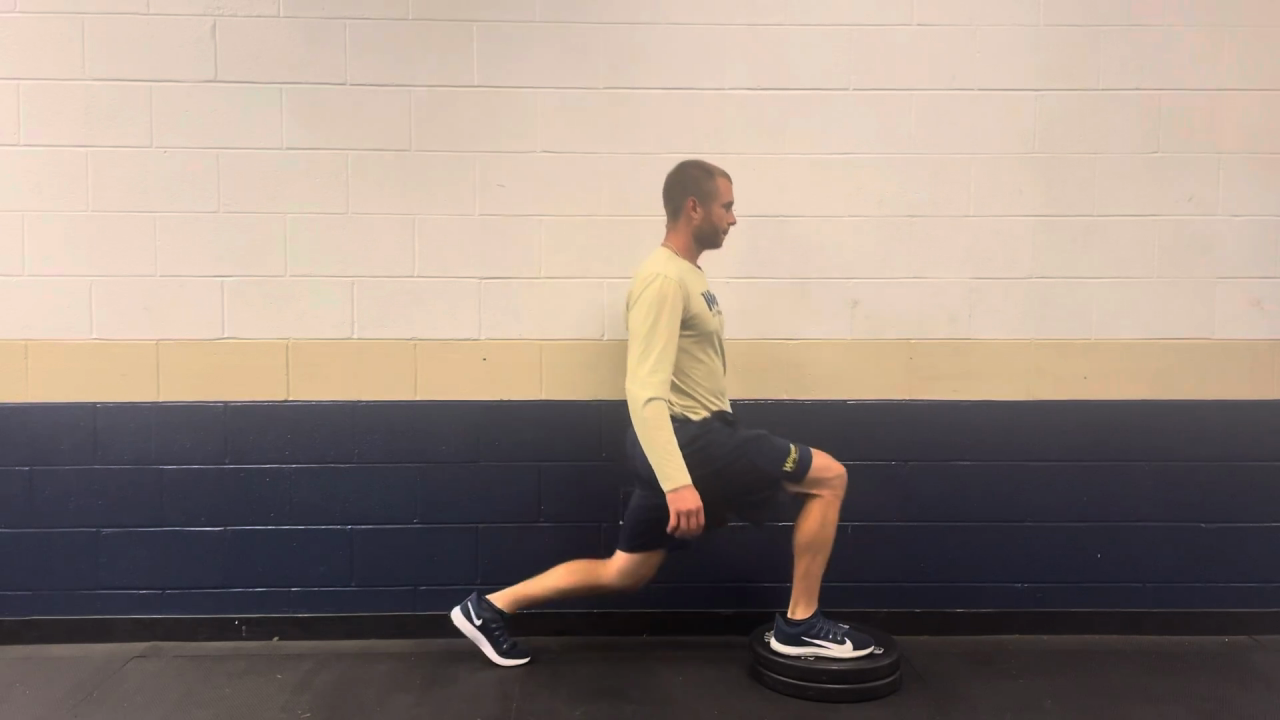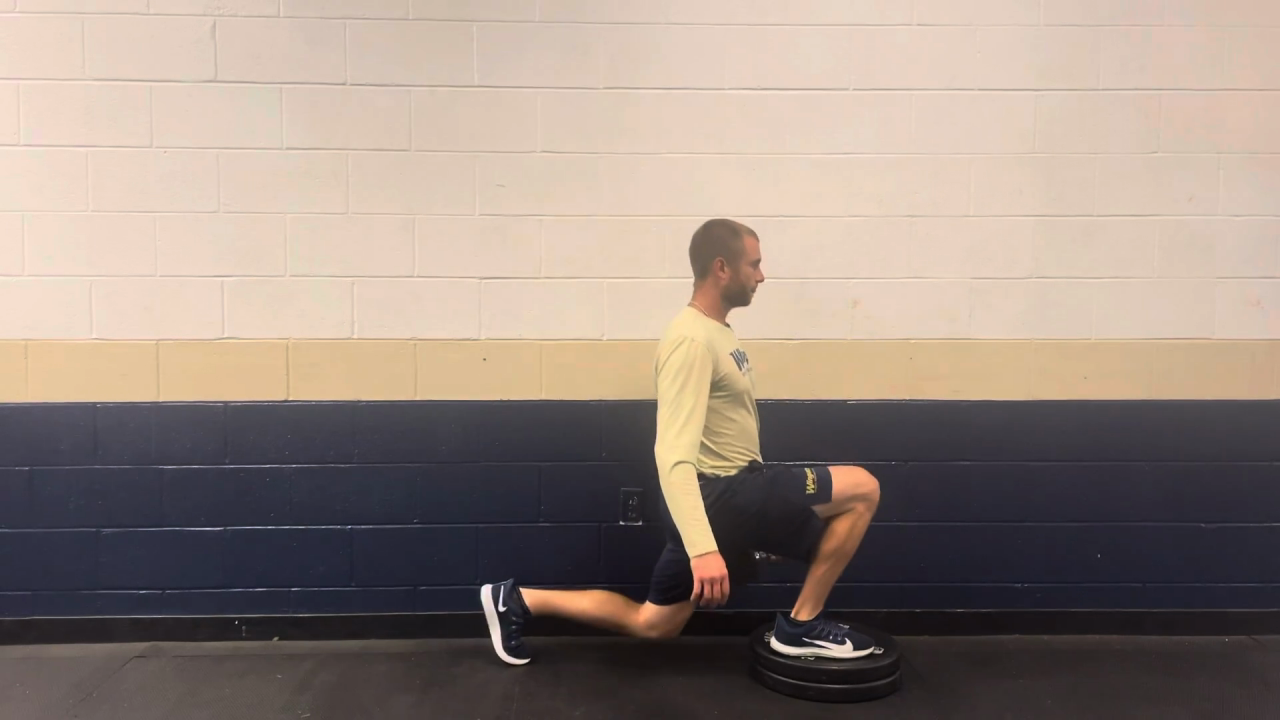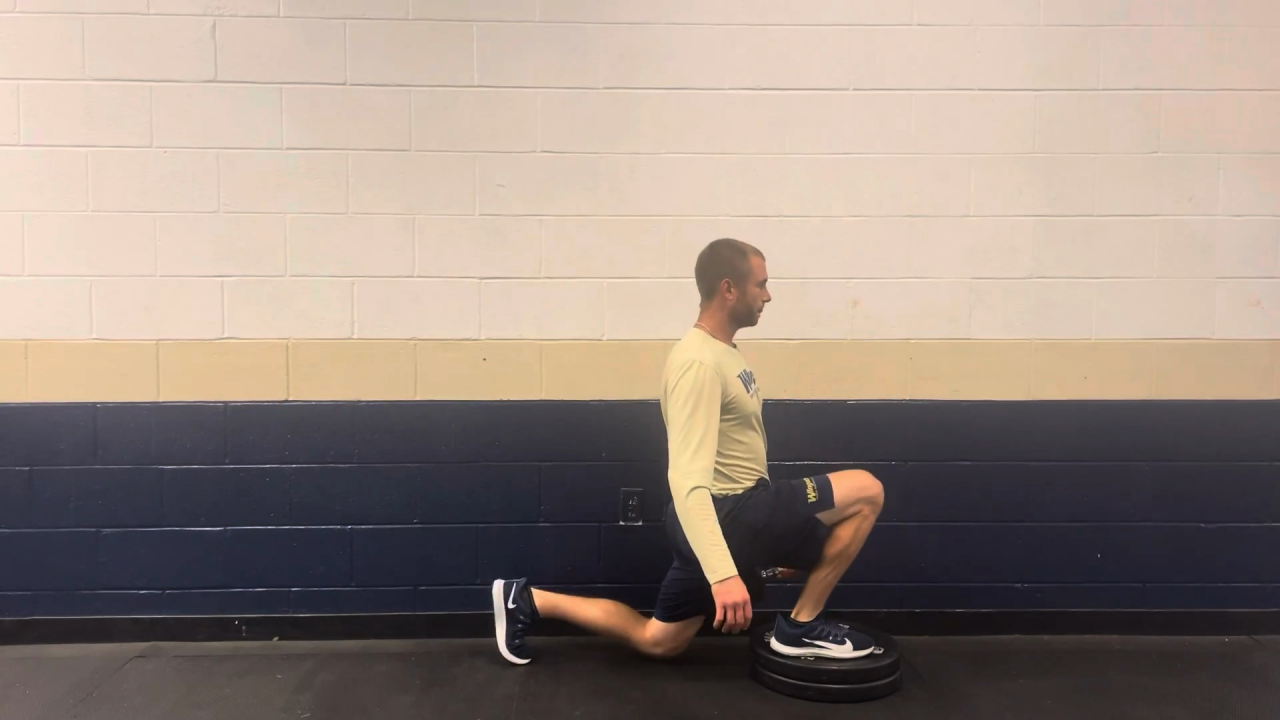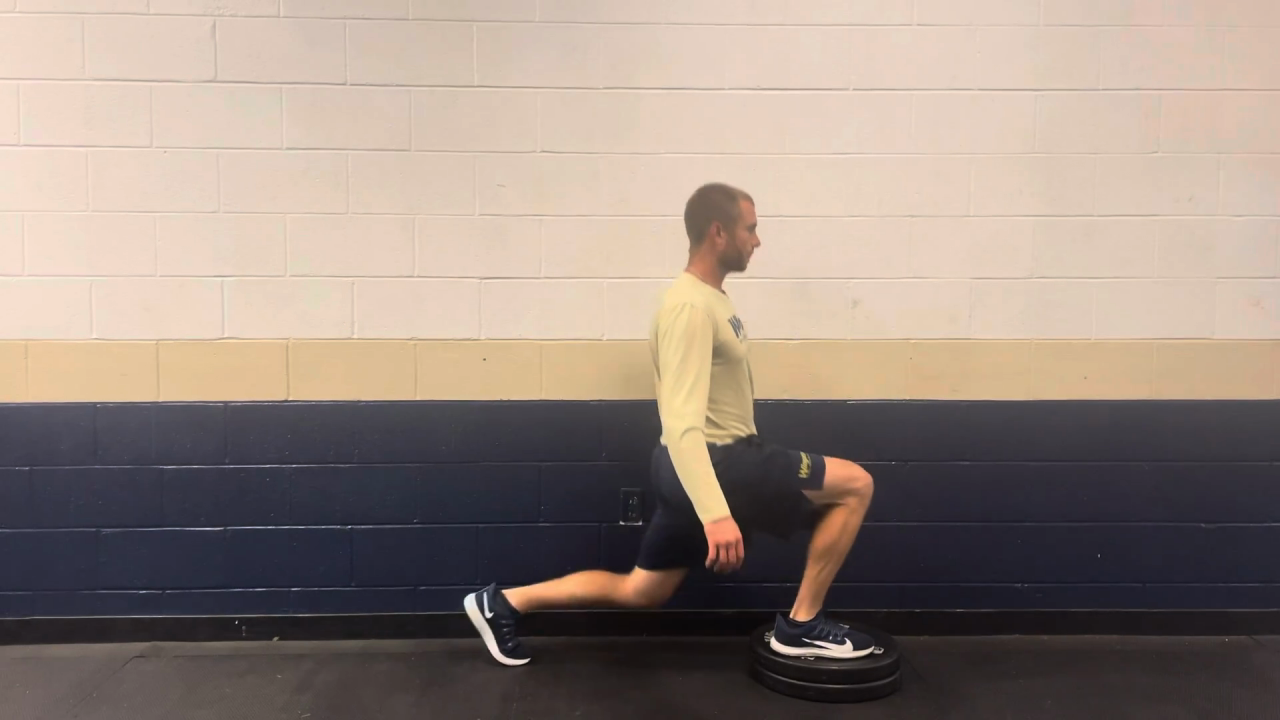
dt=0.4s
person 1, frame 1
left shoulder: (684, 273)
right shoulder: (664, 279)
right elbow: (645, 392)
right wrist: (678, 482)
left hip: (685, 435)
right hip: (688, 438)
left knee: (625, 572)
right knee: (829, 478)
left ankle: (490, 608)
right ankle: (800, 623)
person 1, frame 2
left shoulder: (714, 331)
right shoulder: (692, 341)
right elbow: (674, 456)
left wrist: (758, 519)
right wrist: (702, 550)
left hip: (724, 491)
right hip: (721, 496)
left knee: (653, 623)
right knee: (862, 490)
left ankle: (516, 601)
right ankle: (803, 624)
person 1, frame 3
left shoulder: (721, 352)
right shoulder: (699, 364)
right elbow: (688, 481)
left wrist: (773, 535)
right wrist: (723, 575)
left hip: (734, 509)
right hip: (729, 516)
left knee: (659, 641)
right knee: (866, 492)
left ankle: (526, 601)
right ankle: (803, 624)
person 1, frame 4
left shoulder: (709, 298)
right shoulder: (691, 306)
right elbow: (683, 424)
left wrist: (735, 493)
right wrist: (716, 514)
left hip: (717, 461)
right hip: (715, 466)
left knee: (641, 589)
right knee: (855, 485)
left ankle: (503, 603)
right ankle: (803, 624)
